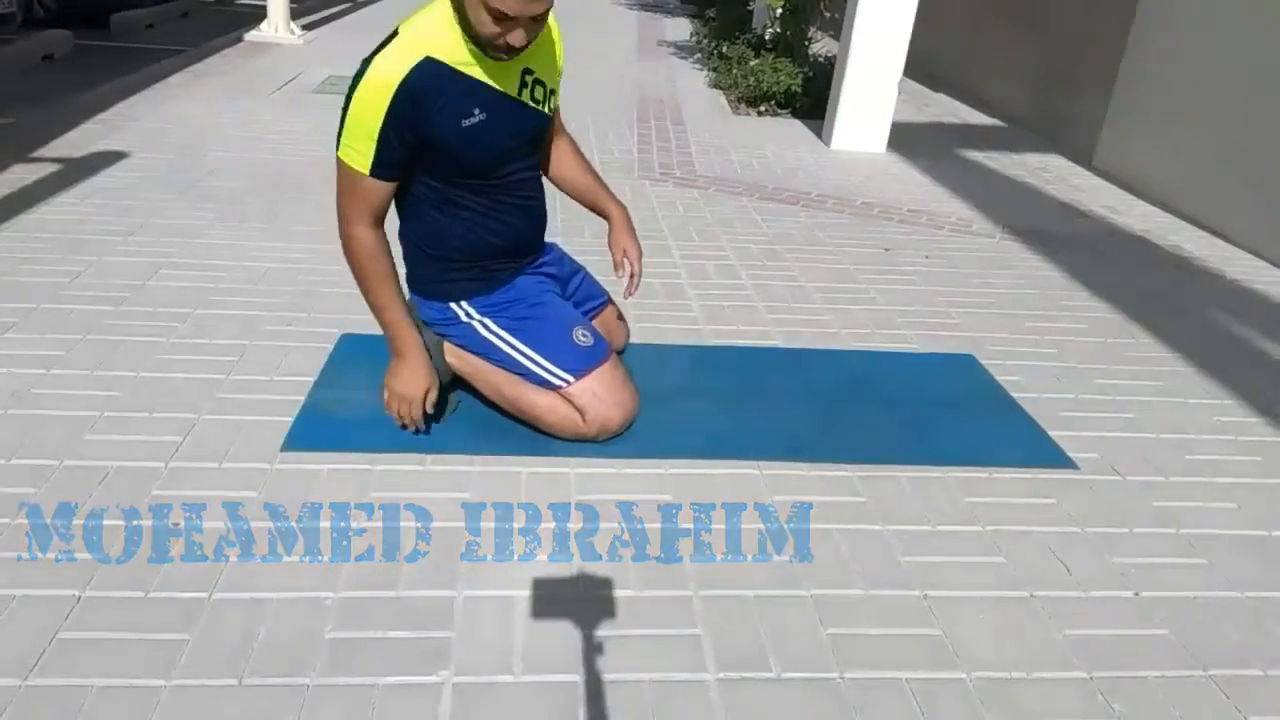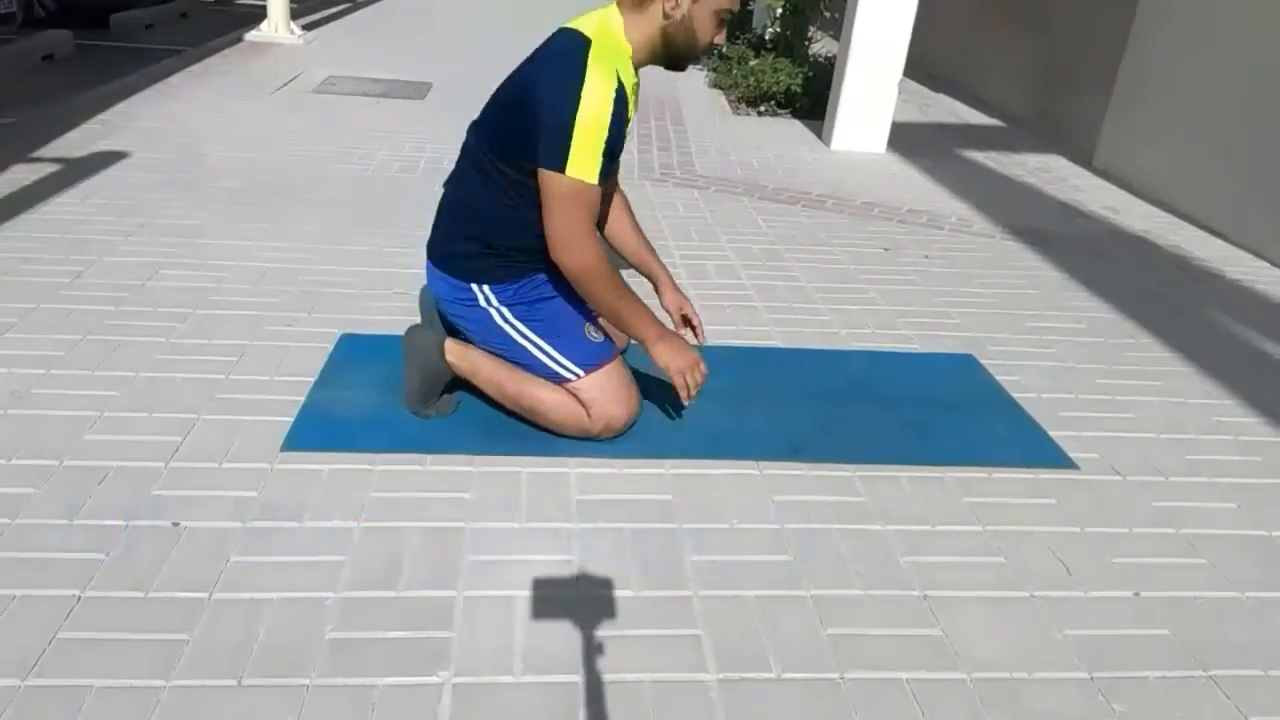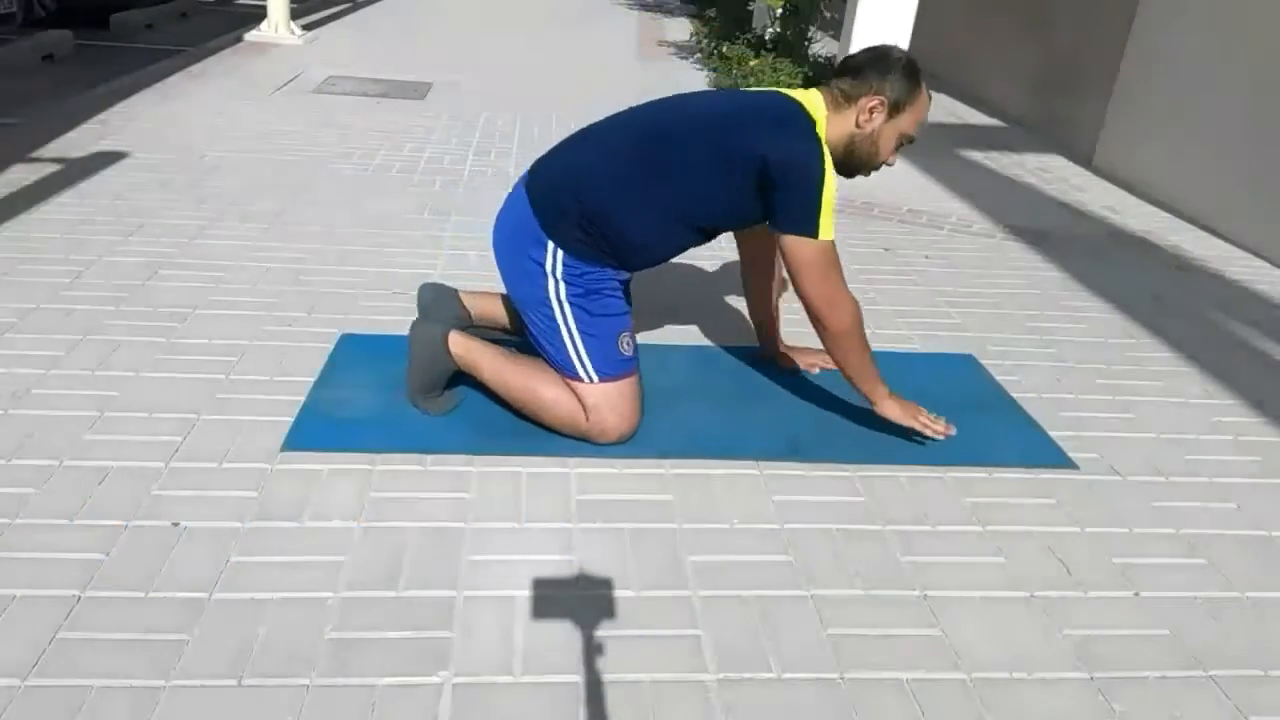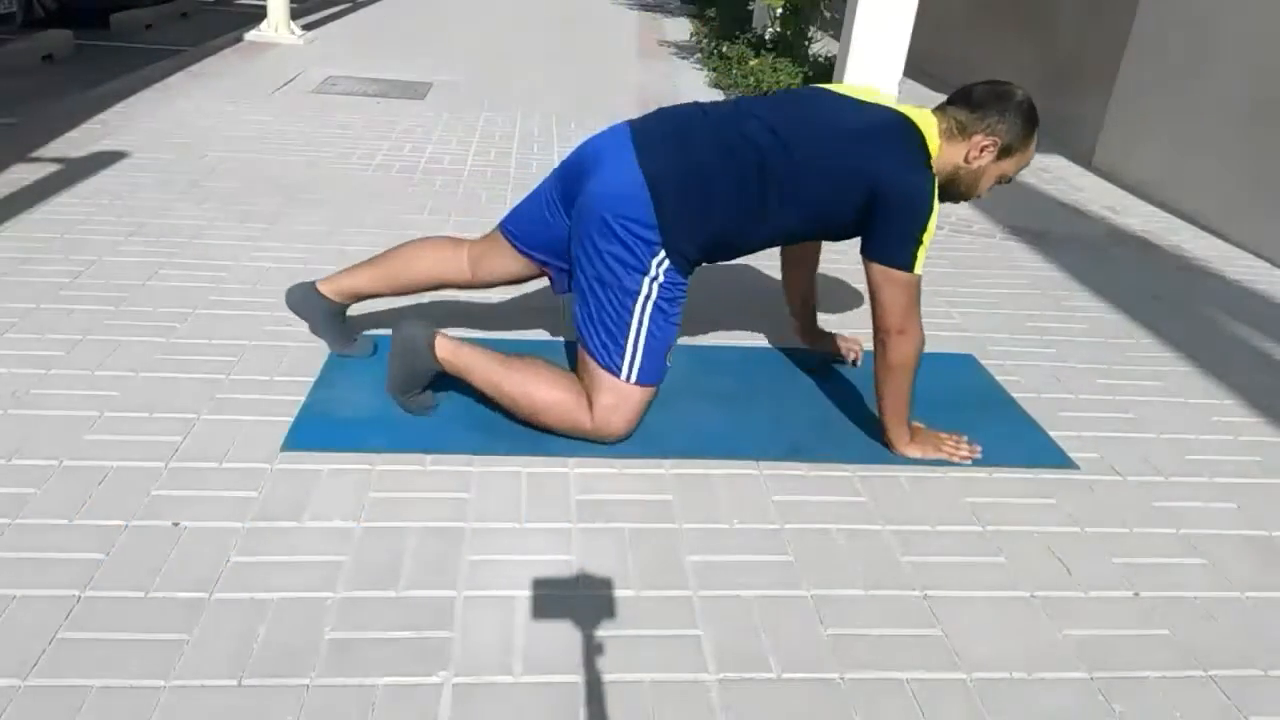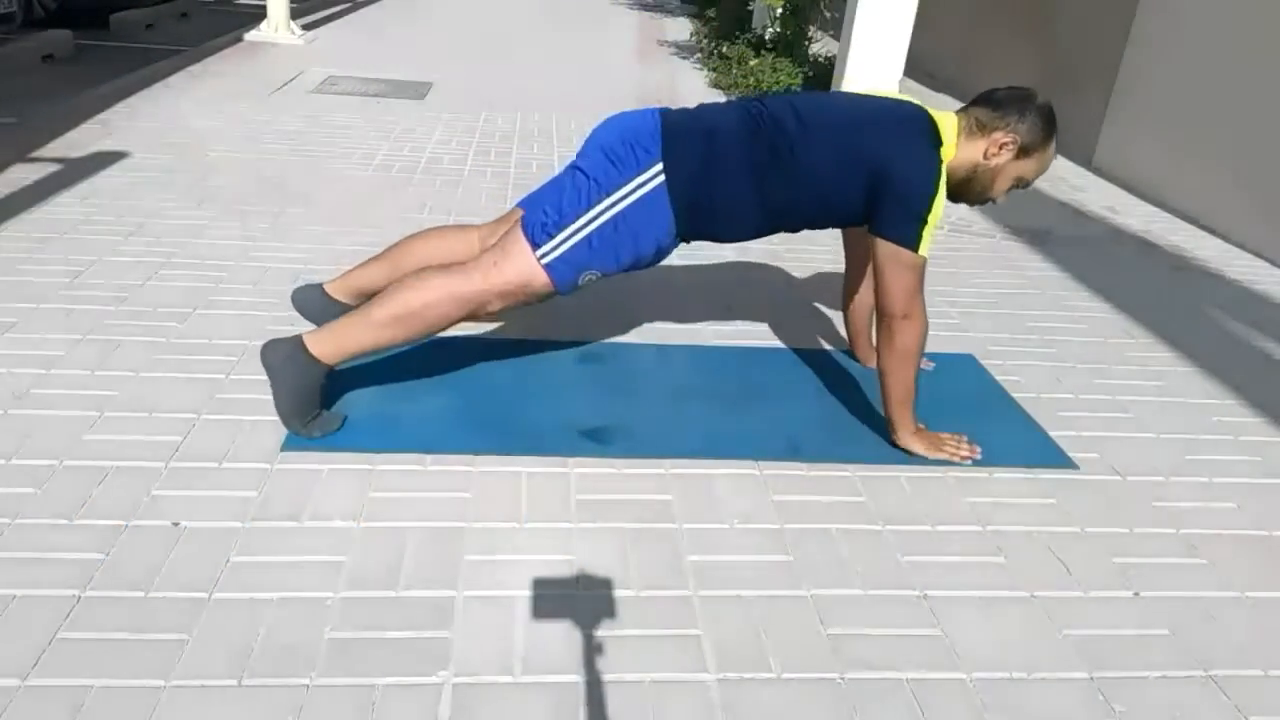
dt=0.5s
person 1, frame 1
left shoulder: (540, 36)
right shoulder: (395, 79)
right elbow: (361, 225)
left wrist: (616, 214)
right wrist: (407, 350)
left hip: (534, 255)
right hip: (470, 289)
left knee: (613, 334)
right knee: (611, 411)
left ankle: (466, 340)
right ankle: (447, 352)
person 1, frame 2
left shoulder: (613, 60)
right shoulder: (585, 78)
left elbow: (606, 200)
right elbow: (572, 246)
left wrist: (666, 285)
right wrist: (657, 339)
left hip: (525, 254)
right hip: (485, 275)
left knee: (610, 336)
right knee: (612, 409)
left ankle: (457, 318)
right ankle: (448, 353)
person 1, frame 3
left shoulder: (780, 120)
right shoulder: (801, 148)
left elbow: (759, 250)
right elbow: (829, 303)
left wrist: (772, 343)
right wrist: (882, 398)
left hip: (553, 217)
right hip: (554, 242)
right knee: (611, 417)
left ankle: (461, 306)
right ankle: (453, 345)
person 1, frame 4
left shoulder: (875, 123)
right shoulder: (908, 180)
right elbow: (897, 330)
left wrist: (807, 328)
right wrist: (900, 434)
left hip: (619, 153)
right hip: (642, 219)
left knee: (480, 259)
right knee: (605, 414)
left ankle: (323, 295)
right ankle: (436, 350)
person 1, frame 5
left shoulder: (898, 135)
right shoulder: (917, 164)
left elbow: (861, 255)
right elbow: (902, 313)
left wrist: (863, 349)
right wrist: (906, 428)
left hip: (654, 146)
right hip: (655, 170)
left knee: (489, 238)
right knee: (493, 280)
left ankle: (334, 294)
right ankle: (308, 355)
